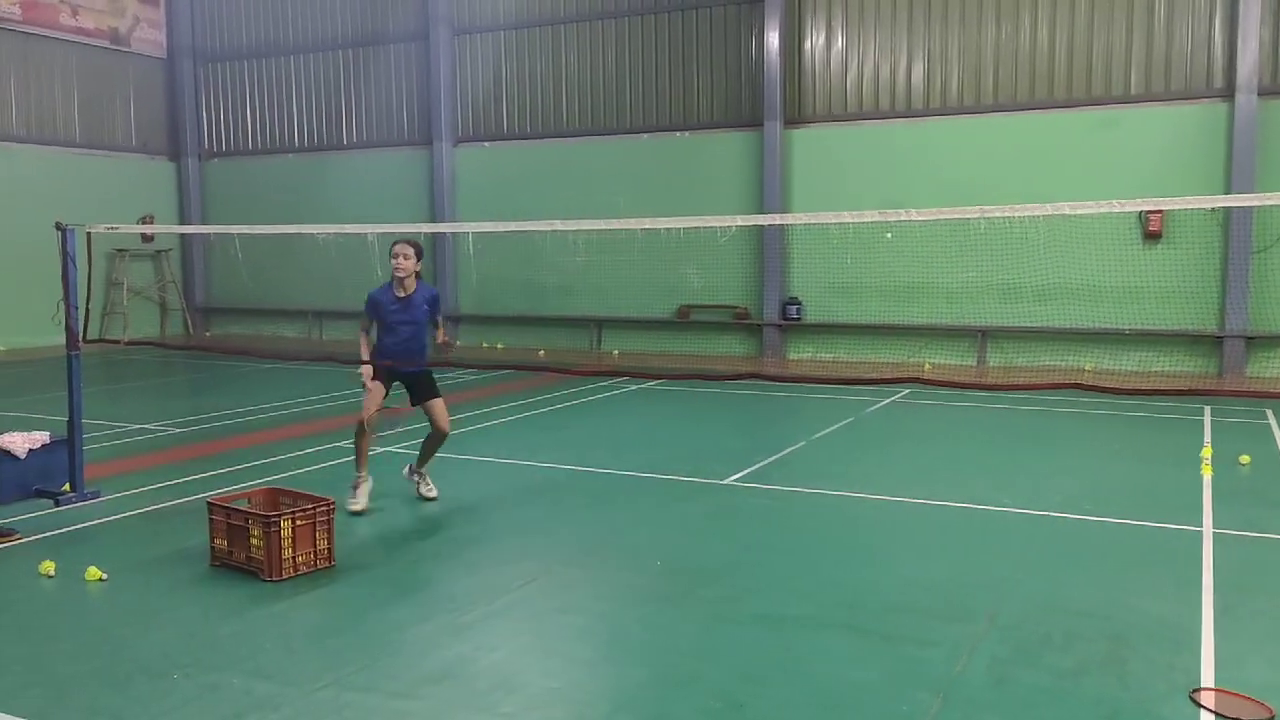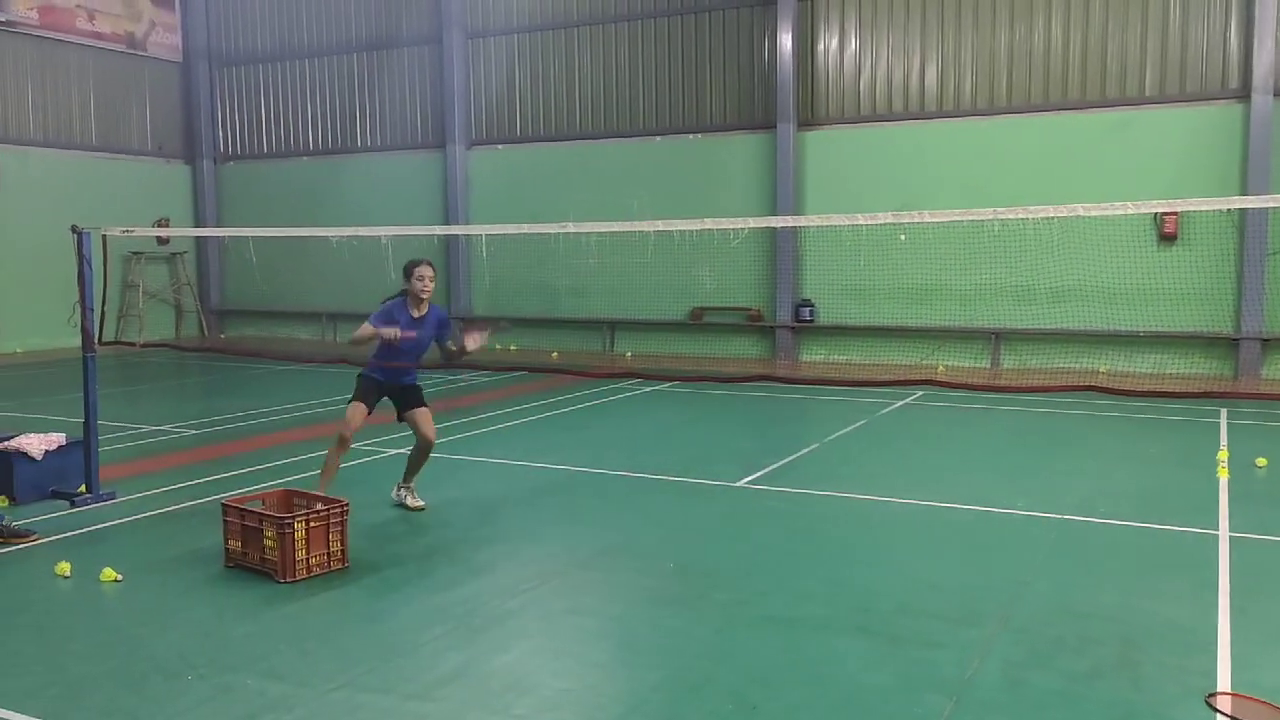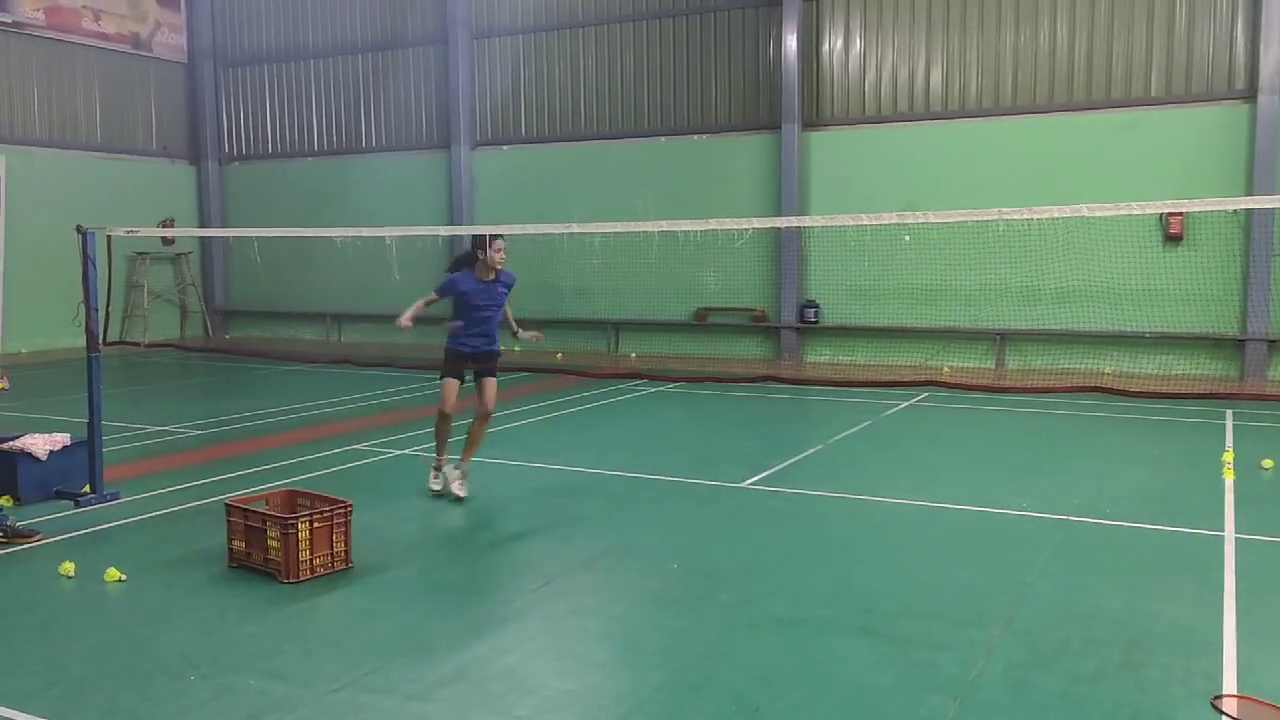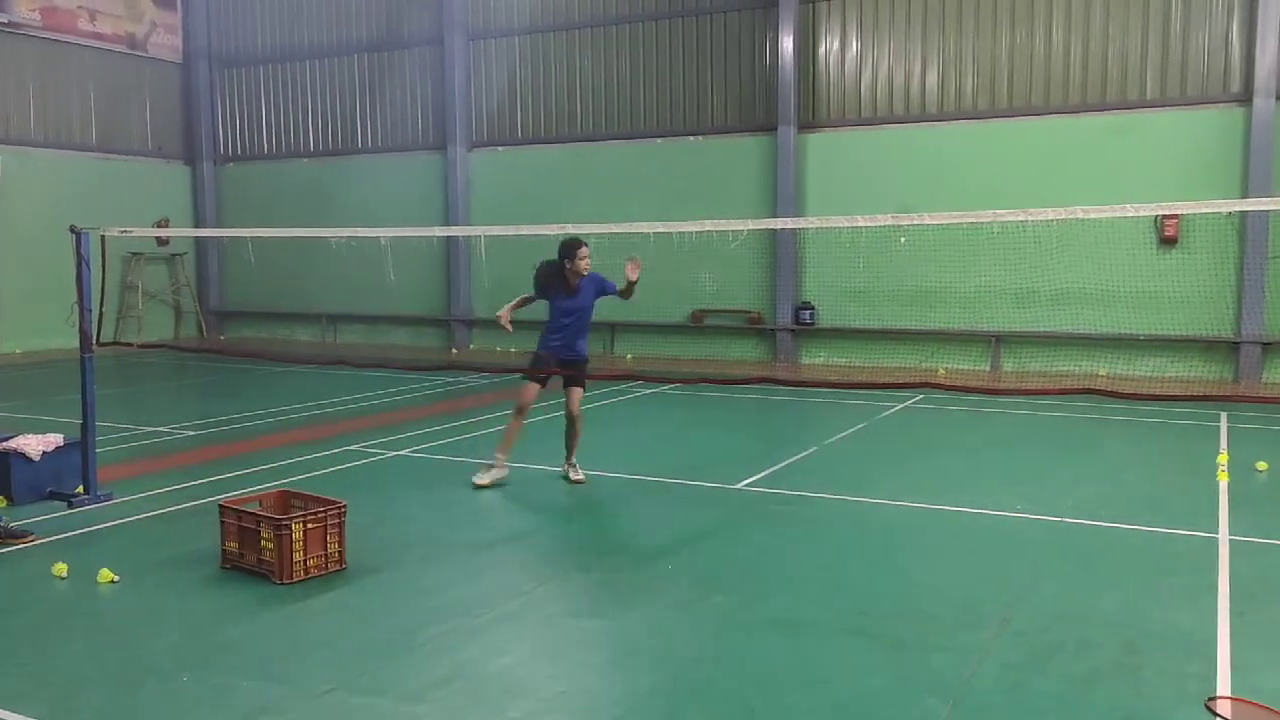
dt=0.3s
person 1, frame 1
left shoulder: (430, 295)
right shoulder: (377, 296)
left elbow: (438, 326)
right elbow: (364, 333)
left wrist: (443, 342)
right wrist: (365, 365)
left hip: (417, 369)
right hip: (383, 366)
left knee: (442, 428)
right knee: (364, 419)
left ankle: (418, 471)
right ankle: (361, 480)
person 1, frame 2
left shoulder: (439, 317)
right shoulder: (391, 309)
left elbow: (448, 356)
right elbow: (355, 338)
left wrist: (465, 348)
right wrist: (381, 332)
left hip: (407, 384)
right hip: (374, 379)
left knee: (428, 439)
right knee: (345, 435)
left ankle: (404, 488)
right ankle: (321, 497)
person 1, frame 3
left shoulder: (506, 280)
right shoulder: (459, 279)
right elbow: (427, 302)
left wrist: (517, 332)
right wrist: (408, 315)
left hip: (488, 352)
right hip: (458, 349)
left knee: (486, 410)
right knee: (446, 410)
left ankle: (460, 468)
right ankle: (439, 465)
person 1, frame 4
left shoulder: (594, 282)
right shoulder: (551, 284)
left elbow: (625, 295)
right elbow: (528, 298)
left wrist: (631, 281)
right wrist: (507, 309)
left hip: (575, 356)
right hip: (547, 351)
left knee: (573, 413)
right knee: (522, 407)
left ankle: (570, 463)
right ankle: (498, 464)
